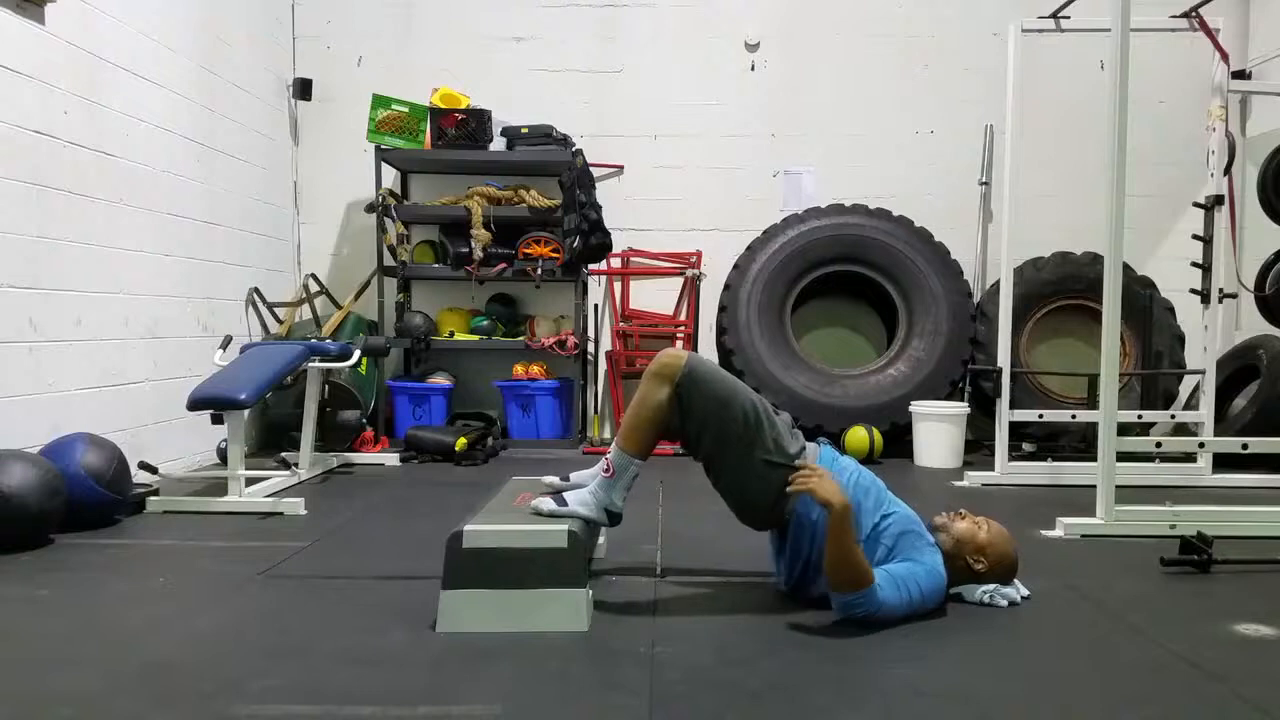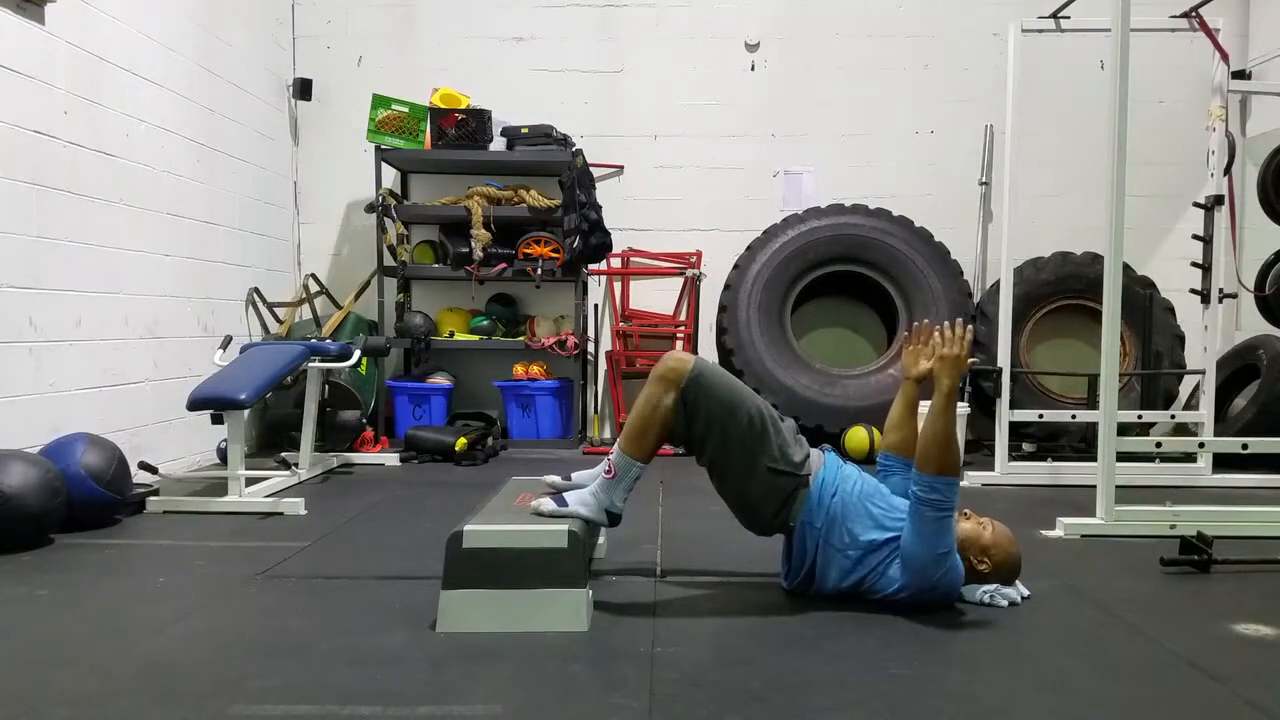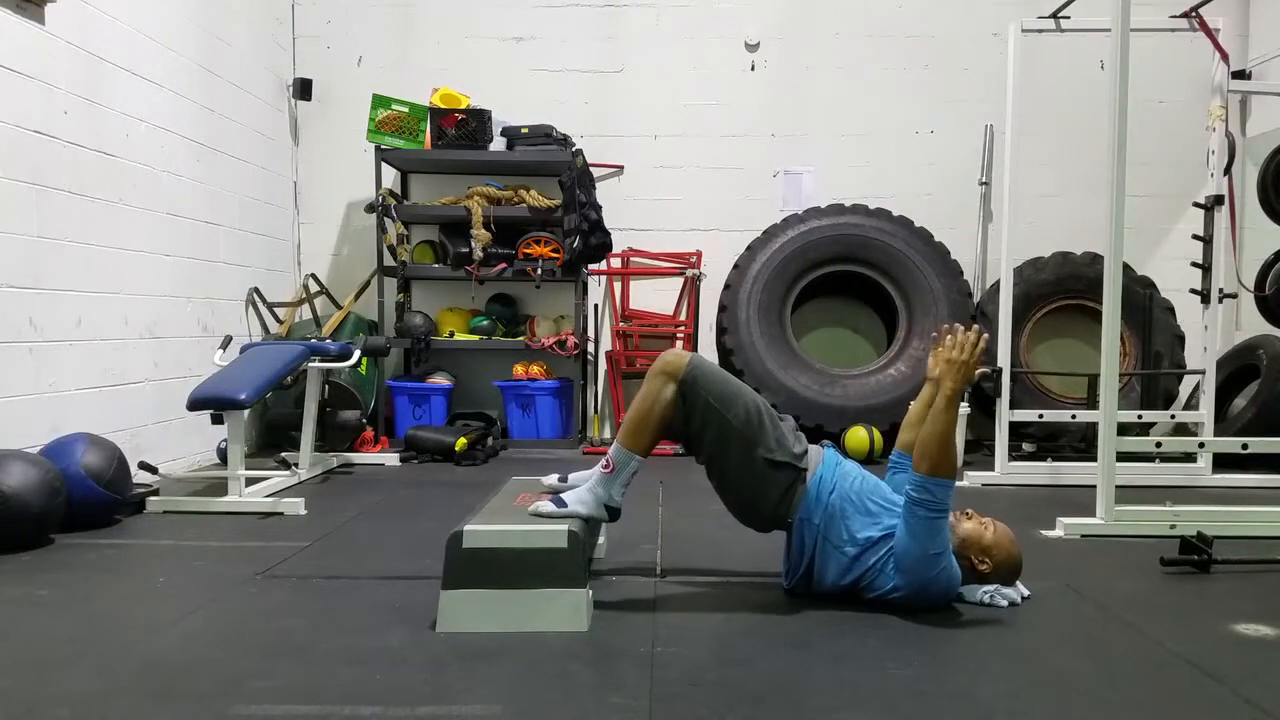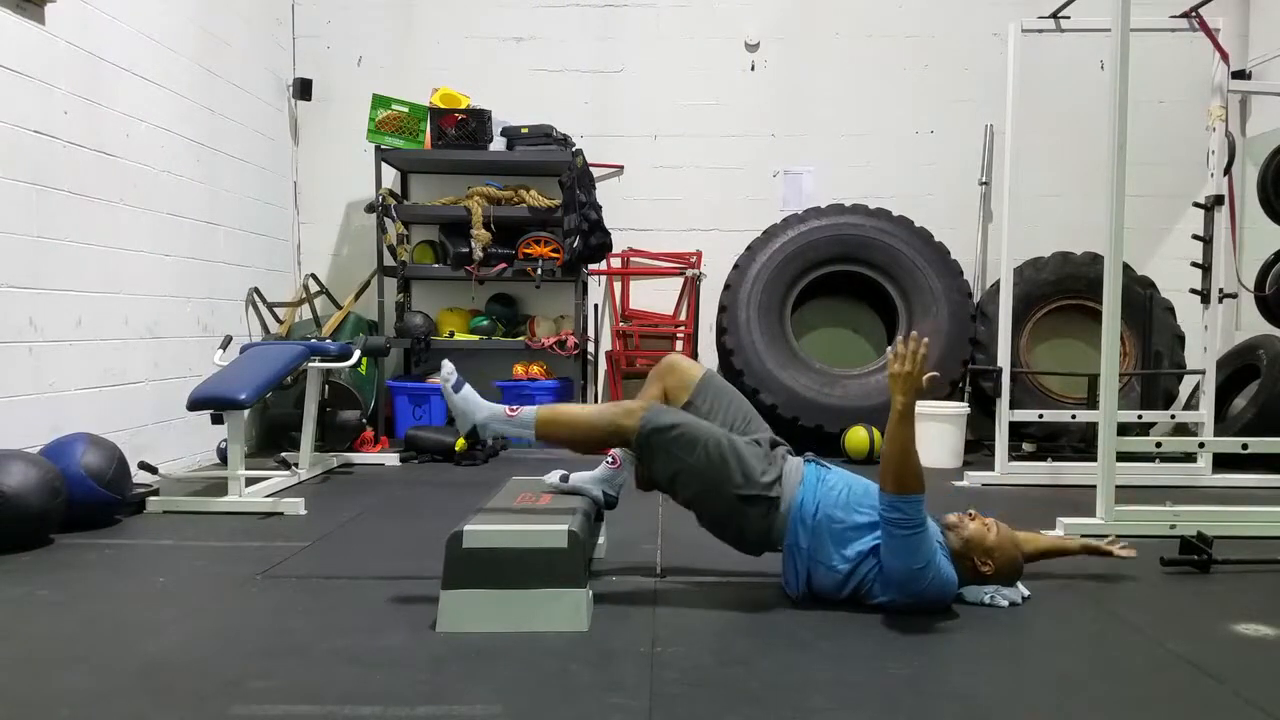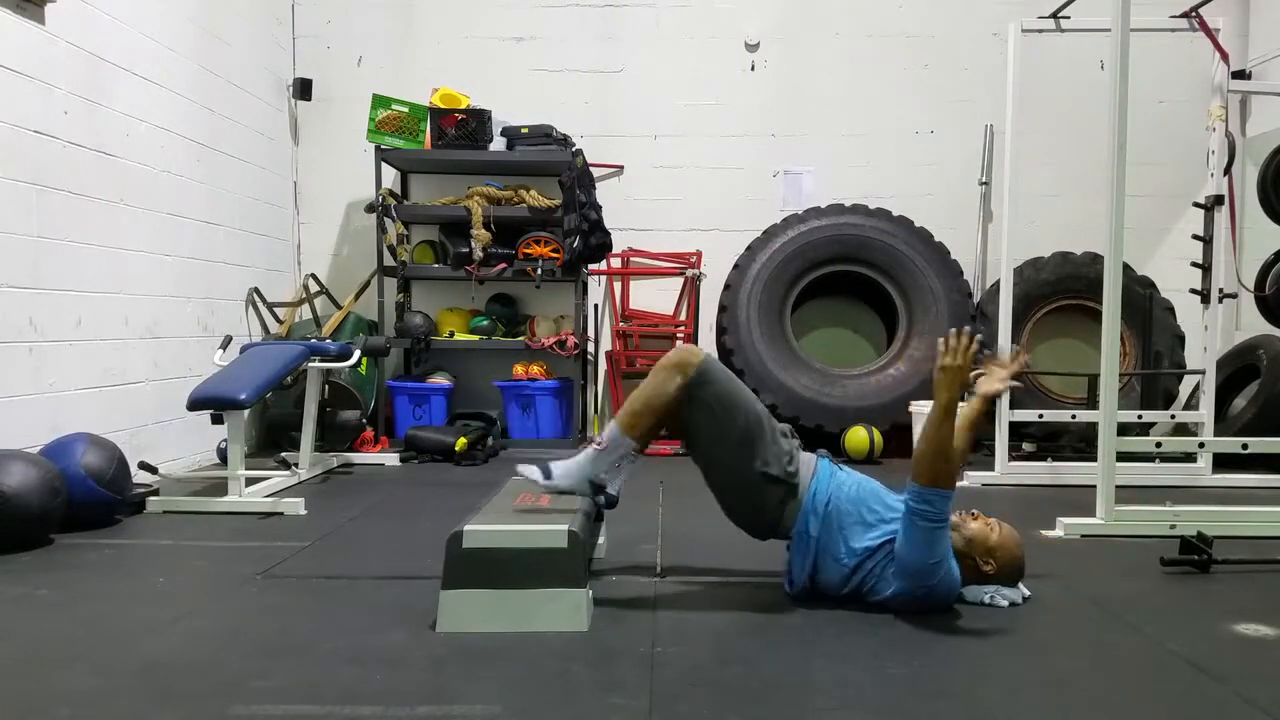
dt=1s
person 1, frame 1
left shoulder: (927, 576)
right shoulder: (922, 546)
left elbow: (857, 598)
left wrist: (838, 508)
left hip: (780, 474)
right hip: (798, 464)
left knee: (671, 369)
right knee: (675, 382)
left ankle: (605, 496)
right ankle: (607, 475)
person 1, frame 2
left shoulder: (937, 573)
right shoulder: (912, 525)
left elbow: (937, 488)
right elbow: (897, 466)
left wrist: (946, 390)
right wrist: (911, 383)
left hip: (787, 488)
right hip: (805, 472)
left knee: (677, 372)
right knee: (679, 385)
left ankle: (605, 498)
right ankle: (608, 476)
person 1, frame 3
left shoulder: (932, 574)
right shoulder: (918, 529)
left elbow: (930, 490)
right elbow: (908, 465)
left wrist: (950, 394)
right wrist: (933, 383)
left hip: (787, 483)
right hip: (797, 475)
left knee: (675, 368)
right knee: (677, 384)
left ankle: (604, 493)
right ankle: (606, 475)
person 1, frame 4
left shoulder: (928, 577)
right shoulder: (943, 547)
left elbow: (899, 504)
right elbow: (1017, 542)
left wrist: (902, 406)
right wrist: (1083, 542)
left hip: (764, 499)
right hip: (781, 468)
left knee: (632, 417)
right knee: (673, 369)
left ankle: (490, 418)
right ankle: (606, 481)
person 1, frame 5
left shoulder: (932, 577)
right shoulder: (939, 536)
left elbow: (930, 496)
right elbow: (932, 490)
left wrist: (948, 401)
right wrist: (979, 401)
left hip: (779, 487)
right hip: (795, 470)
left knee: (684, 363)
right knee: (682, 375)
left ankle: (589, 470)
right ankle: (603, 477)
